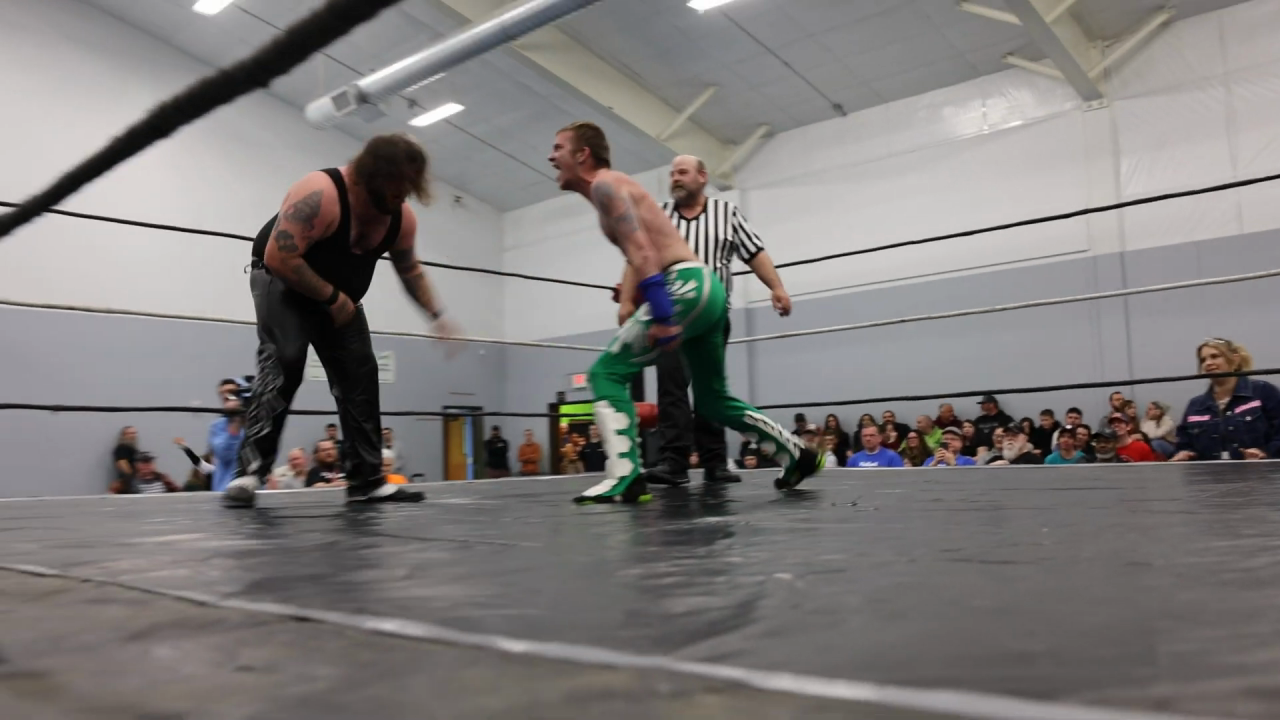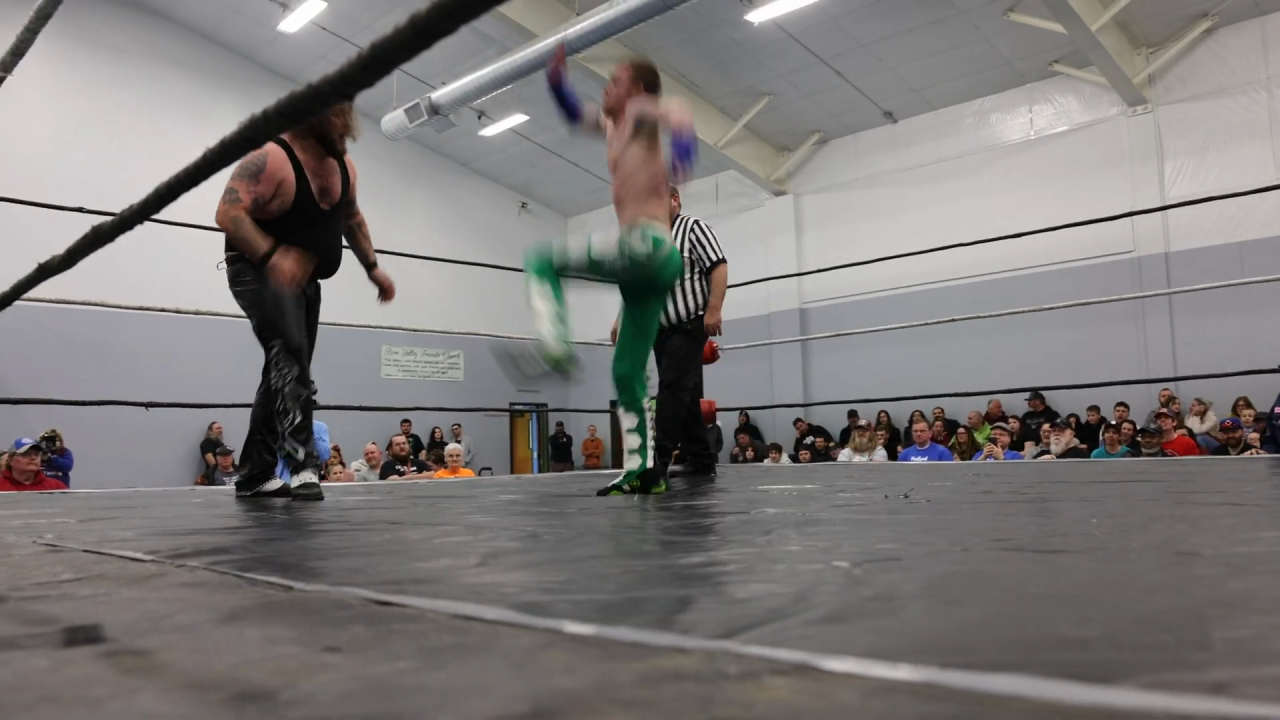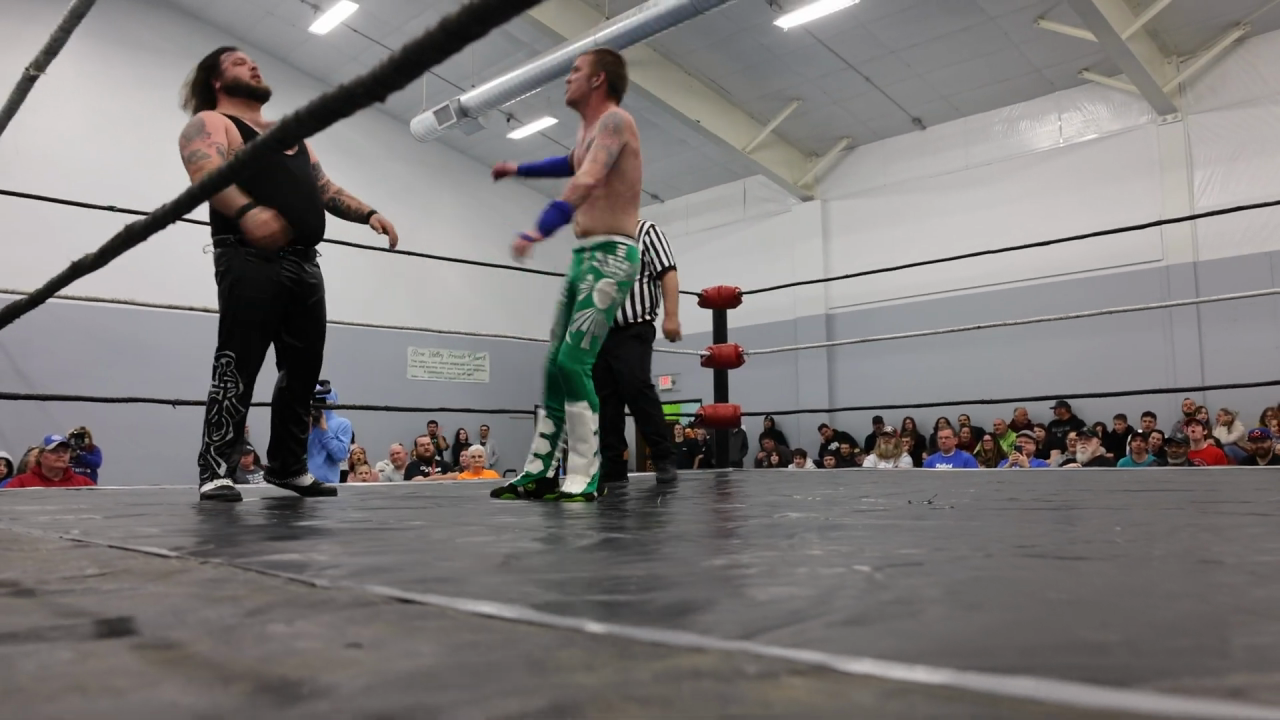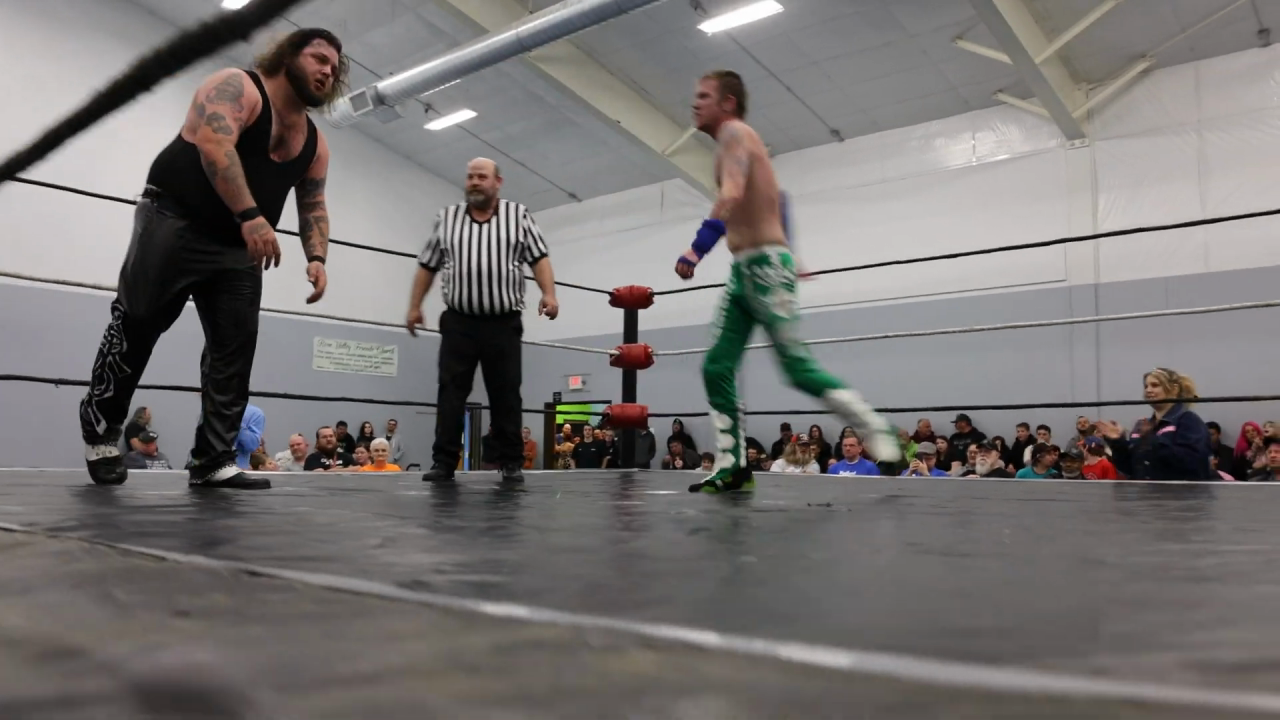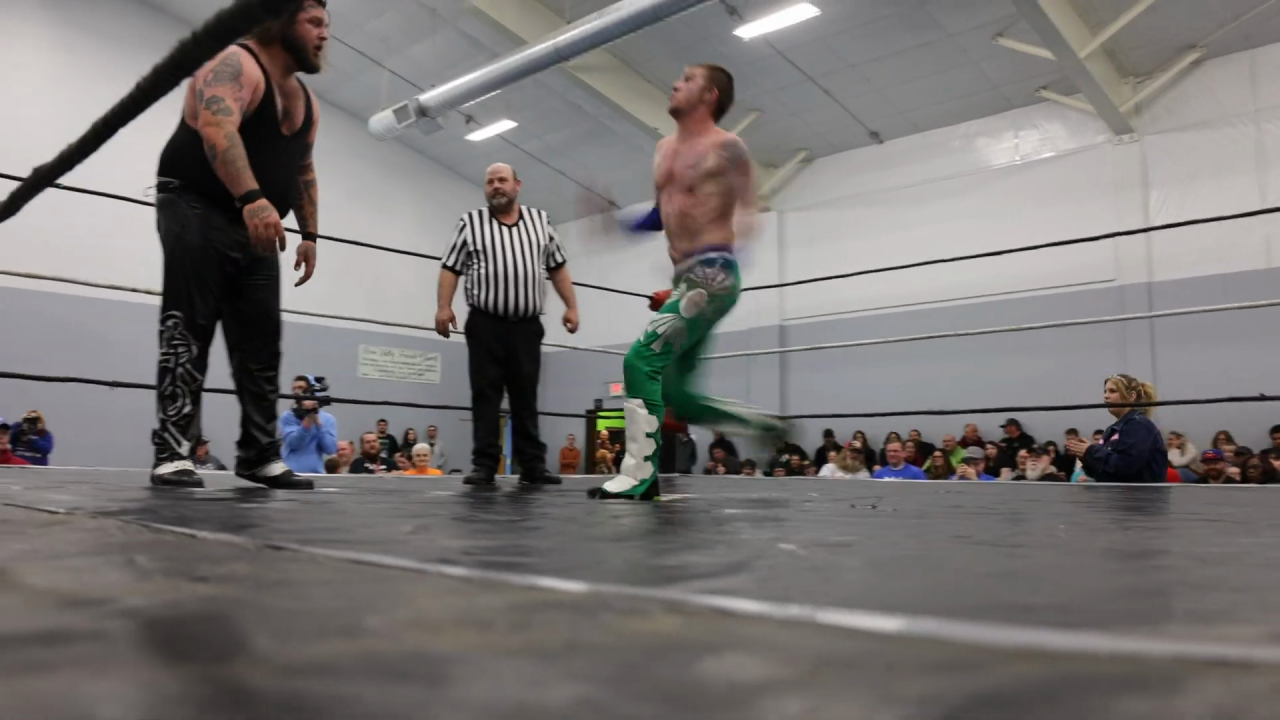
dt=1s
person 1, frame 1
left shoulder: (400, 216)
right shoulder: (320, 194)
left elbow: (410, 270)
right elbow: (278, 258)
left wrist: (437, 316)
right wrist: (332, 297)
left hip: (337, 296)
right hip: (279, 279)
left knee: (361, 375)
right knee: (284, 360)
left ankle: (367, 480)
right ankle: (250, 469)
person 1, frame 2
left shoulder: (342, 166)
right shoulder: (270, 158)
left elbow: (351, 218)
right elbow: (228, 213)
left wrist: (373, 267)
right wrist: (271, 254)
left hip: (304, 280)
right hip: (262, 276)
left knee: (286, 374)
right knee: (289, 354)
left ankle: (255, 475)
right ankle: (301, 465)
person 1, frame 3
right shoulder: (208, 125)
left elbow: (325, 188)
right elbow: (207, 174)
left wrist: (368, 213)
right wrist: (247, 212)
left hip: (304, 263)
right hip: (251, 261)
left knee: (303, 369)
right knee: (238, 364)
left ankle: (288, 465)
right ankle: (214, 472)
person 1, frame 4
left shoulder: (314, 142)
right shoulder: (236, 87)
left elbow: (314, 208)
right elbow: (214, 144)
left wrist: (316, 259)
right wrist: (251, 217)
left hip: (238, 247)
right hip: (173, 220)
left knee: (235, 348)
right knee: (138, 322)
left ankle: (214, 459)
right ankle: (99, 428)
person 1, frame 5
left shoulder: (306, 101)
right shoulder: (235, 64)
left elbow: (303, 171)
right elbow: (216, 128)
left wrist: (310, 234)
right wrist: (253, 199)
left hip: (253, 224)
right hip: (196, 210)
left knee: (260, 338)
right knee: (189, 328)
left ankle: (260, 454)
right ankle: (172, 454)
person 2, frame 1
left shoulder: (604, 184)
right shoulder: (613, 191)
left elbow: (640, 249)
left wrist: (661, 318)
left hip: (685, 287)
right hip: (704, 289)
left knee: (606, 373)
right knee: (713, 402)
left ankle: (623, 478)
right ankle: (796, 454)
person 2, frame 2
left shoulder: (640, 110)
right shoulder: (613, 124)
left elbow: (678, 113)
right elbow: (577, 115)
left wrist: (682, 151)
right wrist: (557, 78)
left hip: (644, 246)
right hip: (658, 260)
left knee: (541, 263)
right knee: (627, 372)
left ankle: (554, 347)
right ankle: (641, 469)
person 2, frame 3
left shoulder: (615, 120)
right shoulder: (588, 130)
left elbow: (586, 182)
left wrist: (537, 229)
right wrist: (519, 168)
left hip: (611, 258)
right hip: (585, 260)
left knee: (572, 363)
right knee: (556, 369)
left ankle: (584, 478)
right ankle: (537, 473)
person 2, frame 4
left shoulder: (733, 132)
right shoulder: (734, 141)
left elbow: (732, 196)
right elbow: (776, 198)
left wrist: (696, 249)
left hip: (766, 266)
right hip: (745, 270)
left knee: (799, 369)
right knee: (716, 368)
left ankle: (879, 437)
right ankle: (730, 466)
person 2, frame 5
left shoulder: (726, 146)
right shoulder: (667, 147)
left elbow: (745, 212)
left wrist: (726, 254)
left hip: (711, 276)
right hip: (686, 279)
left knee: (640, 361)
right knee: (679, 399)
left ankle: (639, 474)
right ankle: (767, 426)
person 3, frame 1
left shoulder: (727, 213)
left elbow: (755, 254)
left wrist: (777, 288)
right wrist: (627, 301)
right knee: (670, 382)
left ankle: (715, 463)
right ankle: (674, 460)
person 3, frame 2
left shoulder: (692, 228)
right shoulder: (646, 240)
left elbow: (717, 267)
right elbow: (635, 285)
left wrist: (713, 310)
right wrist: (621, 319)
left hip: (687, 326)
right hip: (661, 329)
left knee: (675, 389)
right knee: (682, 394)
left ankle: (660, 458)
right ankle: (701, 460)
person 3, frame 3
left shoulder: (646, 231)
left elbow: (669, 273)
left wrist: (670, 315)
left hip: (632, 331)
right hip: (601, 335)
left knee: (638, 390)
right knee: (606, 399)
left ankle: (664, 458)
right ankle: (611, 467)
person 3, frame 4
left shoulder: (518, 215)
right shoulder: (447, 218)
left elbow: (539, 259)
right elbow: (427, 265)
left wrist: (549, 294)
right wrist: (415, 305)
left hip: (504, 323)
right hip: (458, 322)
left knee: (506, 392)
right knee: (451, 390)
left ankle: (511, 462)
right ankle: (444, 462)
person 3, frame 5
left shoulder: (540, 220)
right shoulder: (470, 222)
left elbow: (558, 268)
right elbow: (450, 268)
left wrist: (571, 305)
right wrist: (444, 306)
left hip: (526, 326)
right hip: (485, 324)
left knee: (526, 395)
right knee: (485, 393)
left ankle: (533, 465)
right ankle: (484, 464)
